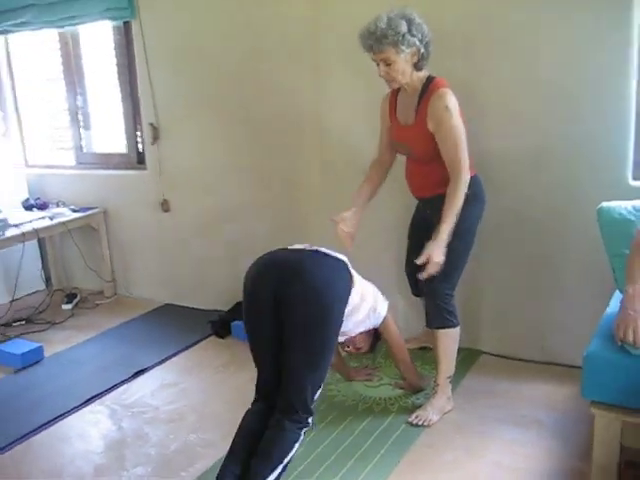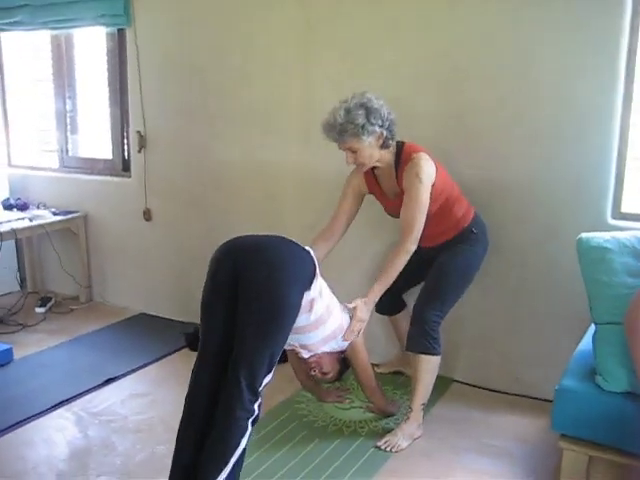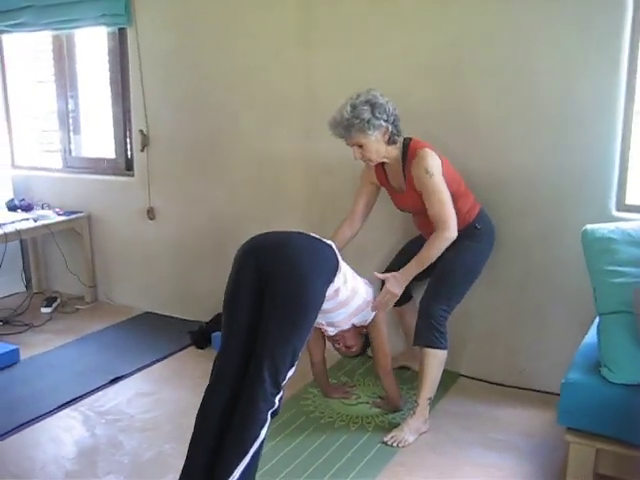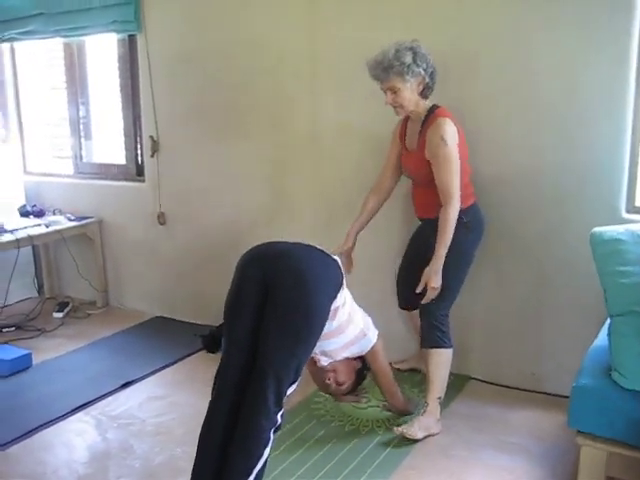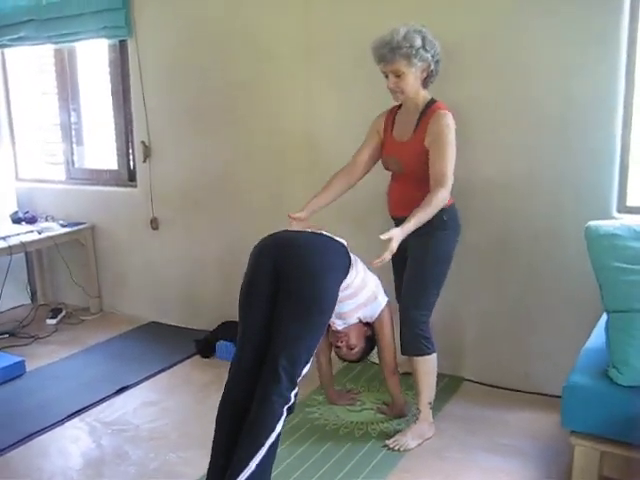
dt=0.7s
person 1, frame 1
left shoulder: (441, 101)
right shoulder: (390, 101)
left elbow: (460, 175)
right elbow: (382, 161)
left wrist: (442, 239)
right wrist: (355, 210)
left hip: (458, 202)
right hip: (426, 200)
left knee: (438, 287)
right knee: (416, 273)
left ankle: (443, 395)
right ankle: (433, 333)
person 1, frame 2
left shoulder: (416, 165)
right shoulder: (362, 177)
left elbow: (408, 242)
right elbow: (333, 231)
left wrist: (368, 299)
left hip: (464, 239)
right hip: (427, 242)
left knee: (426, 316)
right knee: (387, 295)
left ankle: (414, 422)
right ankle: (409, 359)
person 1, frame 3
left shoulder: (423, 160)
right shoulder: (375, 169)
left elbow: (448, 230)
right elbow: (354, 220)
left wrist: (404, 277)
left hip: (470, 233)
right hip: (435, 233)
left knee: (432, 310)
right knee: (390, 281)
left ankle: (420, 417)
right ankle: (414, 353)
person 1, frame 4
left shoulder: (441, 128)
right shoulder: (402, 129)
left elbow: (452, 203)
right elbow: (381, 188)
left wrist: (438, 264)
right wrist: (350, 238)
left hip: (459, 224)
right hip: (431, 222)
left knee: (434, 310)
right knee: (407, 287)
left ankle: (431, 415)
right ankle: (425, 356)
person 1, frame 5
left shoulder: (440, 119)
right shoulder: (386, 120)
left elbow: (441, 189)
right elbow: (352, 171)
left wrist: (402, 231)
right wrist: (307, 210)
left hip: (435, 226)
right hip: (405, 226)
left knee: (415, 315)
right knee: (406, 307)
left ankle: (425, 421)
right ankle: (419, 366)
person 2, frame 1
right shoulder: (374, 305)
left elbow: (330, 348)
right elbow: (403, 359)
left wrist: (349, 373)
right wrist: (416, 383)
right hip: (320, 282)
left knee: (267, 400)
right knee: (295, 411)
person 2, frame 2
right shoulder: (343, 327)
left elbow: (301, 369)
right elbow: (369, 384)
left wrist: (320, 392)
right wrist: (386, 407)
right hip: (283, 267)
left knee: (207, 381)
right knee: (242, 393)
person 2, frame 3
right shoulder: (364, 301)
left elbow: (315, 354)
right elbow: (384, 365)
left wrist: (327, 388)
right wrist: (394, 401)
left hip: (255, 250)
right hip: (304, 264)
left knee: (228, 374)
right knee: (265, 384)
person 2, frame 4
right shoulder: (361, 332)
left elbow: (312, 362)
right elbow: (391, 390)
left wrist: (339, 395)
right wrist: (405, 408)
left hip: (256, 260)
right hip: (310, 276)
left knee: (229, 386)
right knee: (265, 400)
person 2, frame 5
right shoulder: (373, 299)
left elbow: (320, 344)
right elbow: (390, 367)
right wrist: (398, 407)
left hip: (270, 248)
right hip: (318, 262)
left knee: (245, 370)
right knee: (280, 381)
